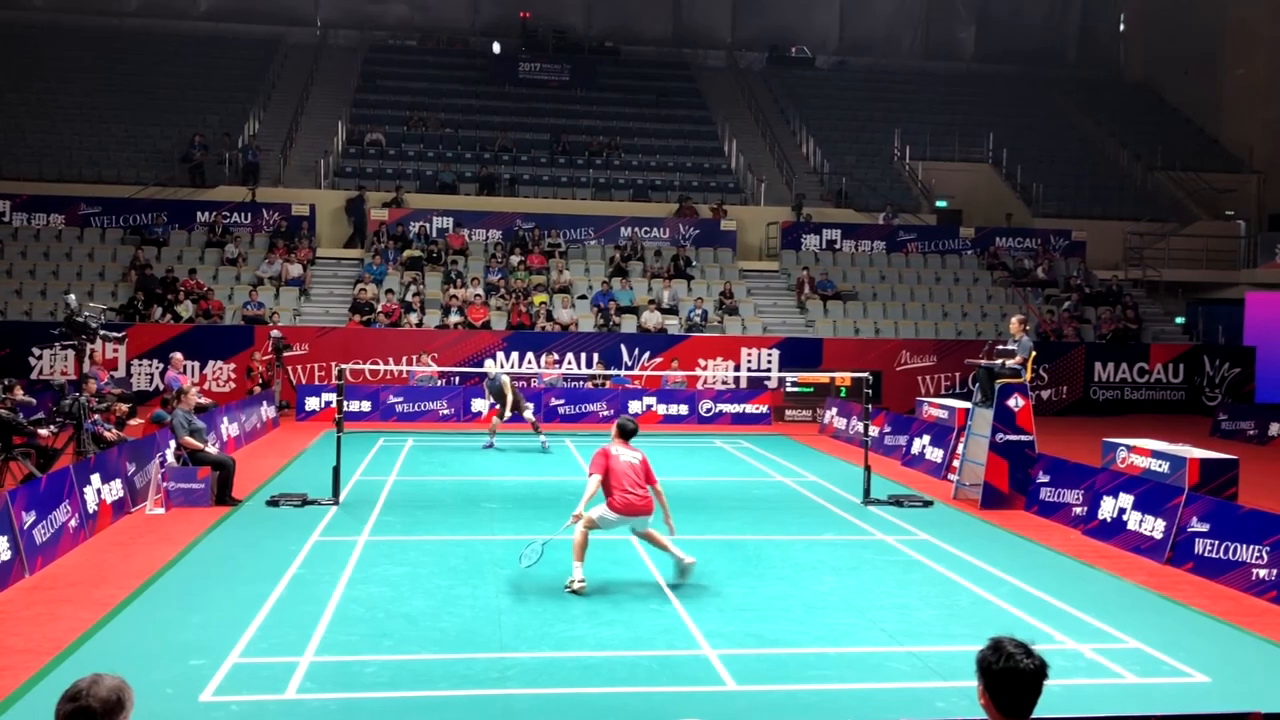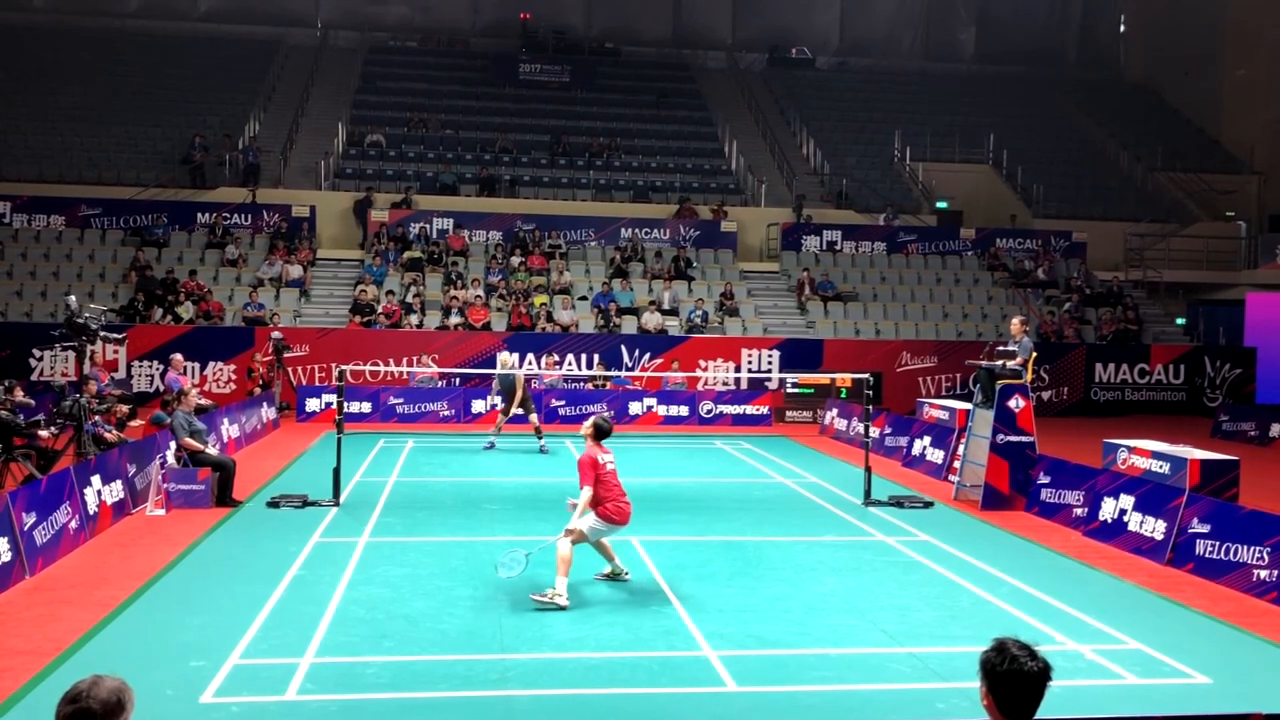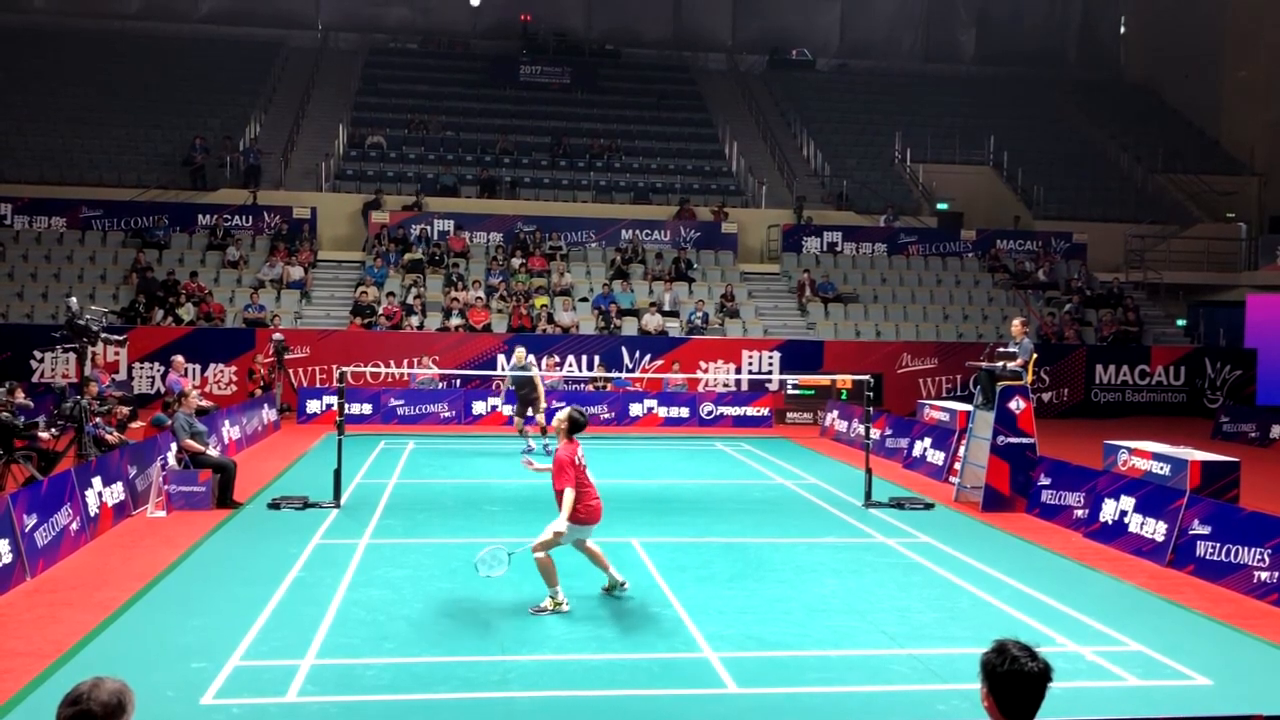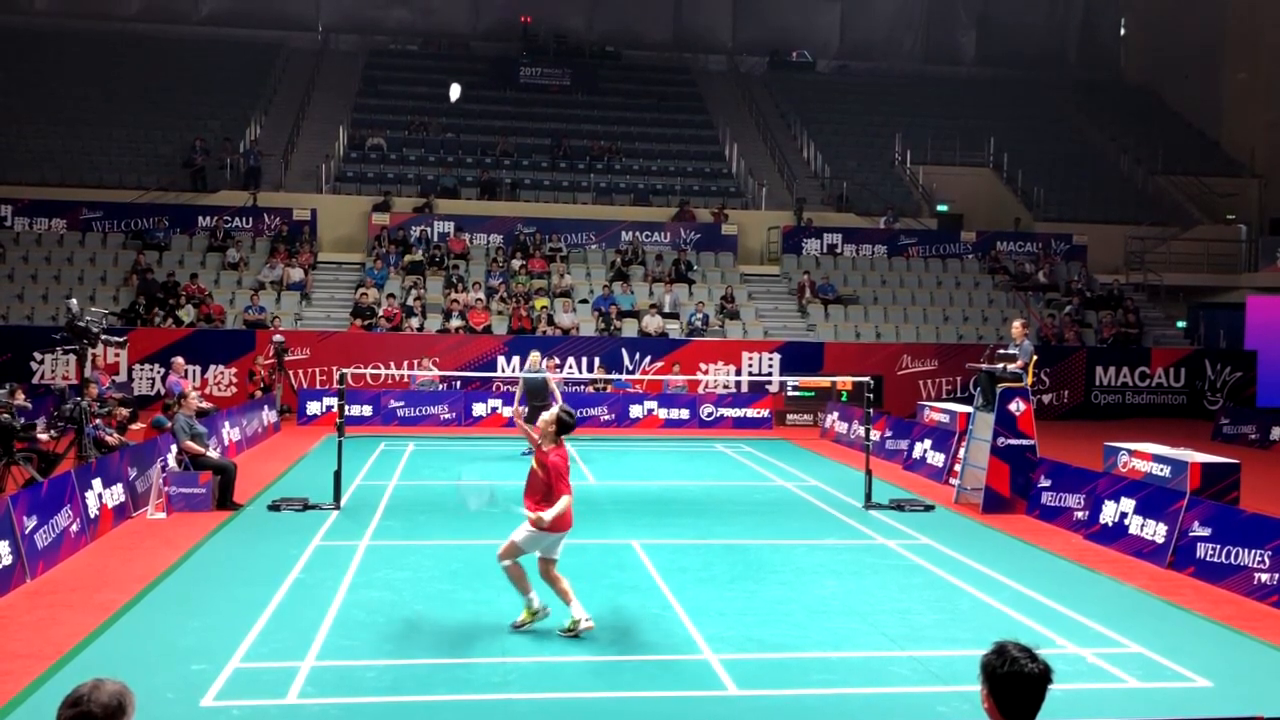
dt=1s
person 1, frame 1
left shoulder: (605, 451)
right shoulder: (639, 455)
left elbow: (596, 480)
right elbow: (657, 488)
left wrist: (581, 506)
right wrist: (667, 516)
left hip: (620, 506)
right hip: (645, 507)
left knee: (582, 526)
right knee: (641, 531)
left ankle: (577, 578)
right ankle: (681, 557)
person 1, frame 2
left shoulder: (587, 457)
right shoulder: (606, 453)
left elbow: (588, 492)
left wrist: (574, 520)
right wrist: (581, 504)
left hip: (609, 514)
right hip: (623, 511)
left knee: (565, 540)
right knee: (590, 533)
left ankle: (559, 593)
right ankle: (618, 570)
person 1, frame 3
left shoulder: (563, 455)
right shoulder: (573, 445)
left elbow: (569, 490)
left wrist: (562, 521)
right wrist: (541, 467)
left hip: (580, 514)
right hip: (592, 507)
left knee: (539, 548)
right knee: (581, 543)
left ankle: (557, 600)
right ankle: (615, 580)
person 1, frame 4
left shoulder: (554, 460)
right shoulder: (548, 444)
left elbow: (567, 498)
right elbow: (538, 444)
left wrist: (550, 514)
right wrist: (523, 427)
left hip: (545, 521)
right hip: (556, 522)
left knee: (505, 556)
right knee: (548, 572)
left ankle: (533, 607)
right ankle: (580, 617)
